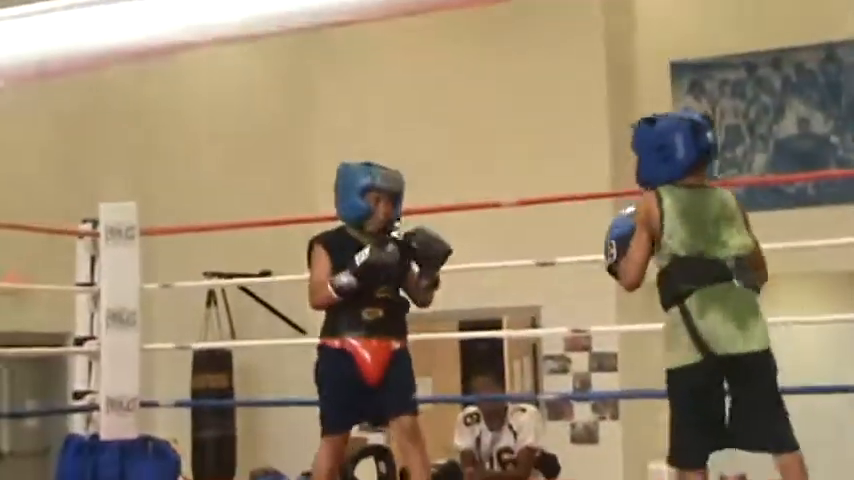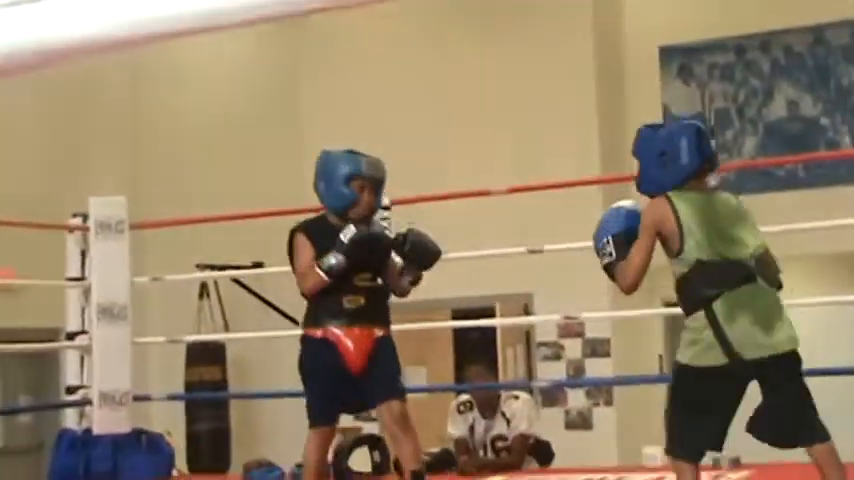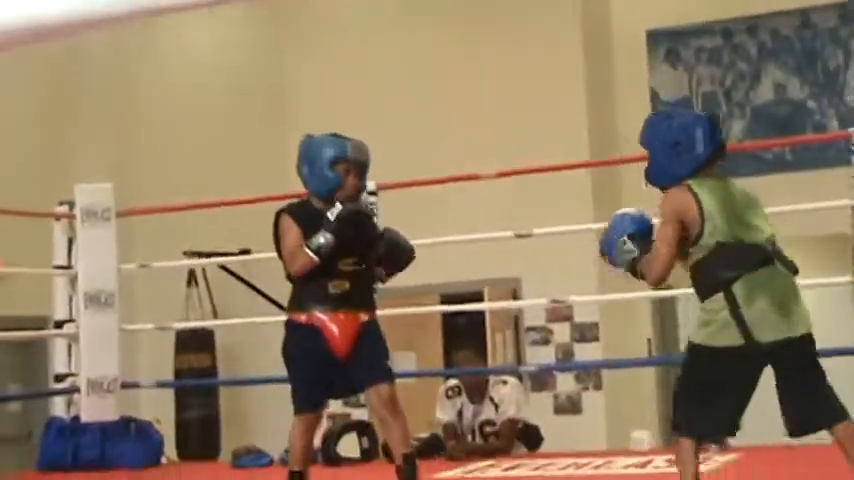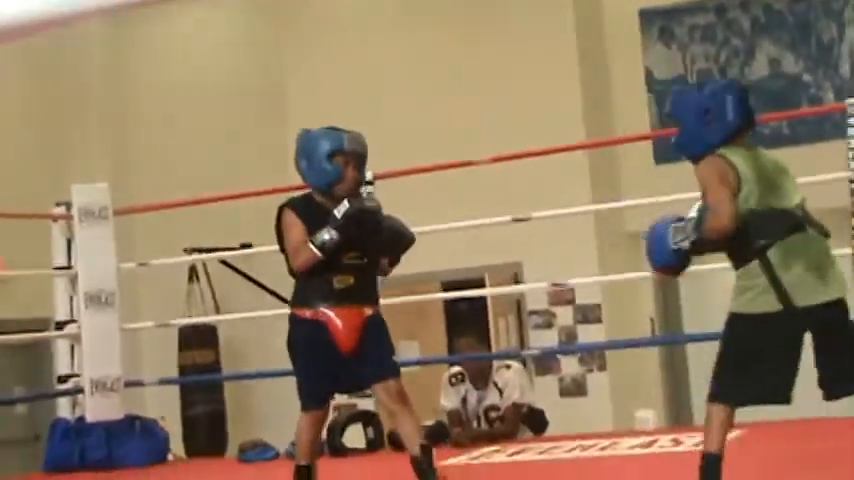
dt=0.1s
person 1, frame 1
left shoulder: (651, 203)
right shoulder: (729, 202)
left elbow: (630, 279)
right elbow: (760, 273)
left wrist: (615, 256)
left hip: (691, 334)
right hip: (745, 326)
left knee: (690, 448)
right knee: (777, 434)
person 1, frame 2
left shoulder: (659, 210)
right shoulder: (732, 206)
left elbow: (628, 282)
right elbow: (767, 265)
left wrist: (610, 253)
left hip: (718, 331)
right hip: (769, 323)
left knee: (683, 437)
right knee: (805, 427)
person 1, frame 3
left shoulder: (677, 198)
right shoulder: (741, 193)
left elbow: (656, 273)
right elbow: (767, 251)
left wrist: (629, 253)
left hip: (733, 316)
right hip: (784, 306)
left knee: (689, 418)
right knee: (823, 408)
person 1, frame 4
left shoulder: (713, 165)
right shoulder: (771, 161)
left elbow: (722, 224)
left wrist: (685, 238)
left hip: (770, 279)
right hip: (818, 270)
left knee: (725, 387)
person 2, frame 1
left shoulder: (397, 248)
right shoulder: (327, 245)
left elbow: (422, 299)
right elbow: (317, 298)
left wrist: (430, 268)
right wrist: (357, 271)
left hip: (391, 352)
right hip: (342, 354)
left knee: (407, 427)
right knee: (334, 439)
person 2, frame 2
left shoulder: (375, 234)
right shoulder: (308, 233)
left elbow: (398, 289)
right elbow: (307, 284)
left wrist: (414, 268)
right wrist: (344, 250)
left hip: (374, 339)
right hip: (326, 343)
left knee: (395, 413)
right knee: (322, 427)
person 2, frame 3
left shoulder: (359, 220)
right shoulder: (293, 217)
left elbow: (377, 274)
right elbow: (296, 267)
left wrist: (391, 261)
right wrist: (331, 229)
left hip: (360, 325)
right hip: (311, 328)
left knee: (384, 397)
right knee: (308, 414)
person 2, frame 4
left shoulder: (360, 210)
right shoulder: (296, 211)
left elbow: (379, 266)
right elbow: (298, 261)
left wrist: (392, 251)
right wrist: (336, 225)
left hip: (363, 318)
right hip: (314, 323)
left knee: (392, 392)
right knee: (315, 411)
